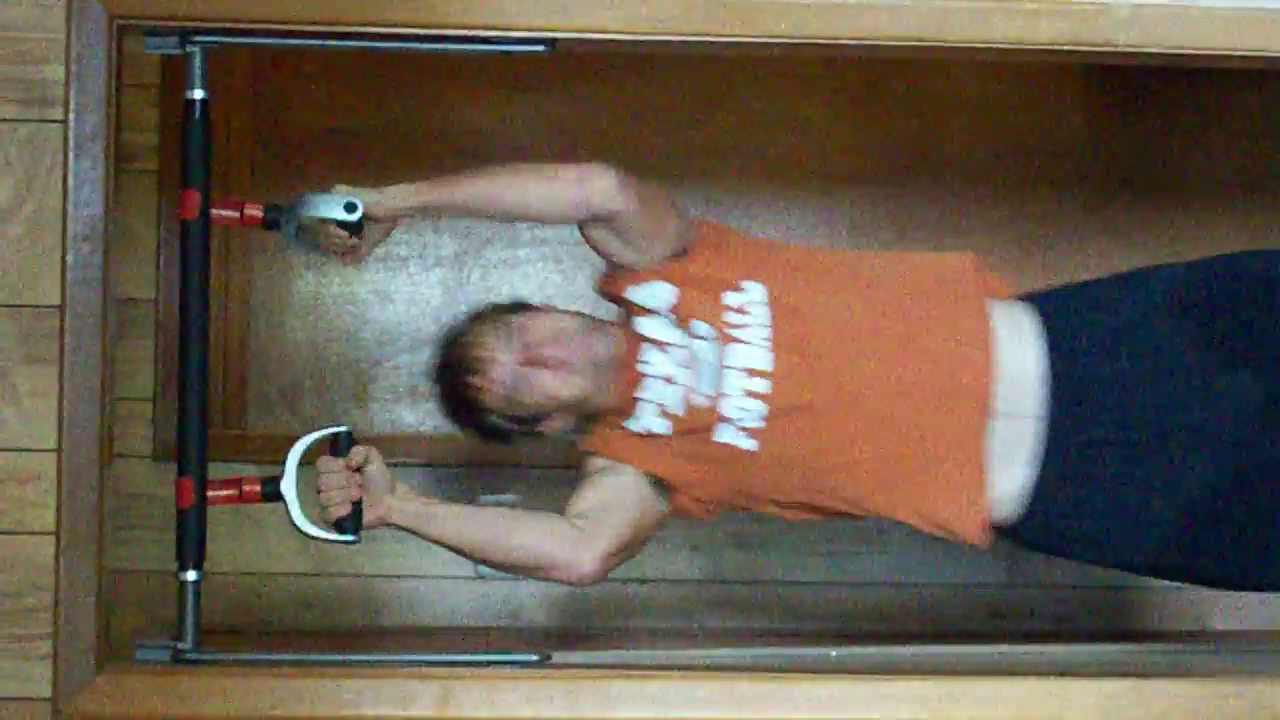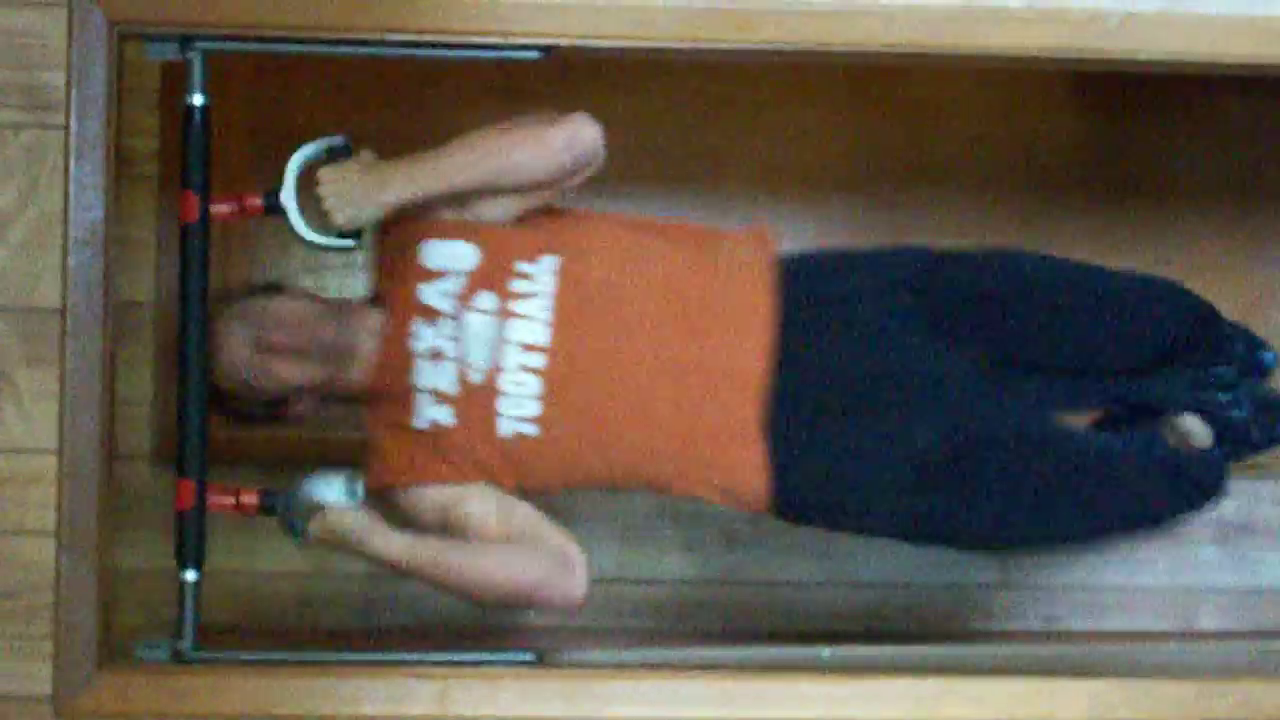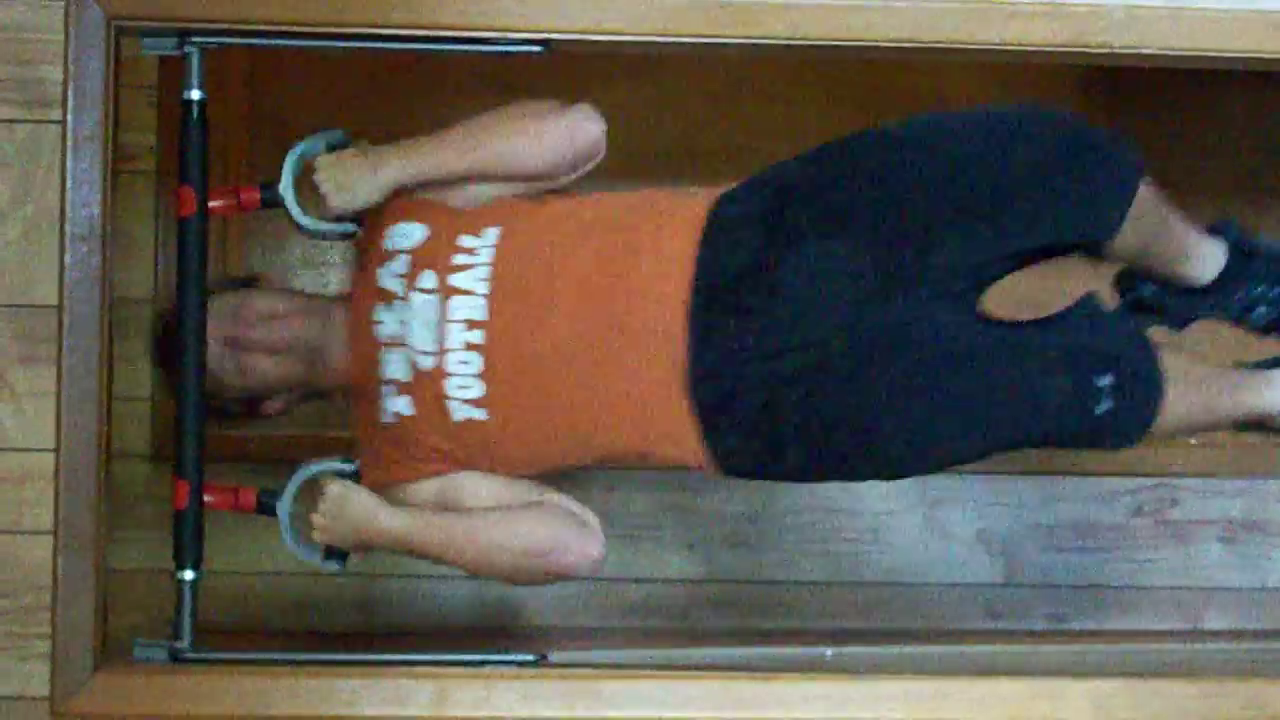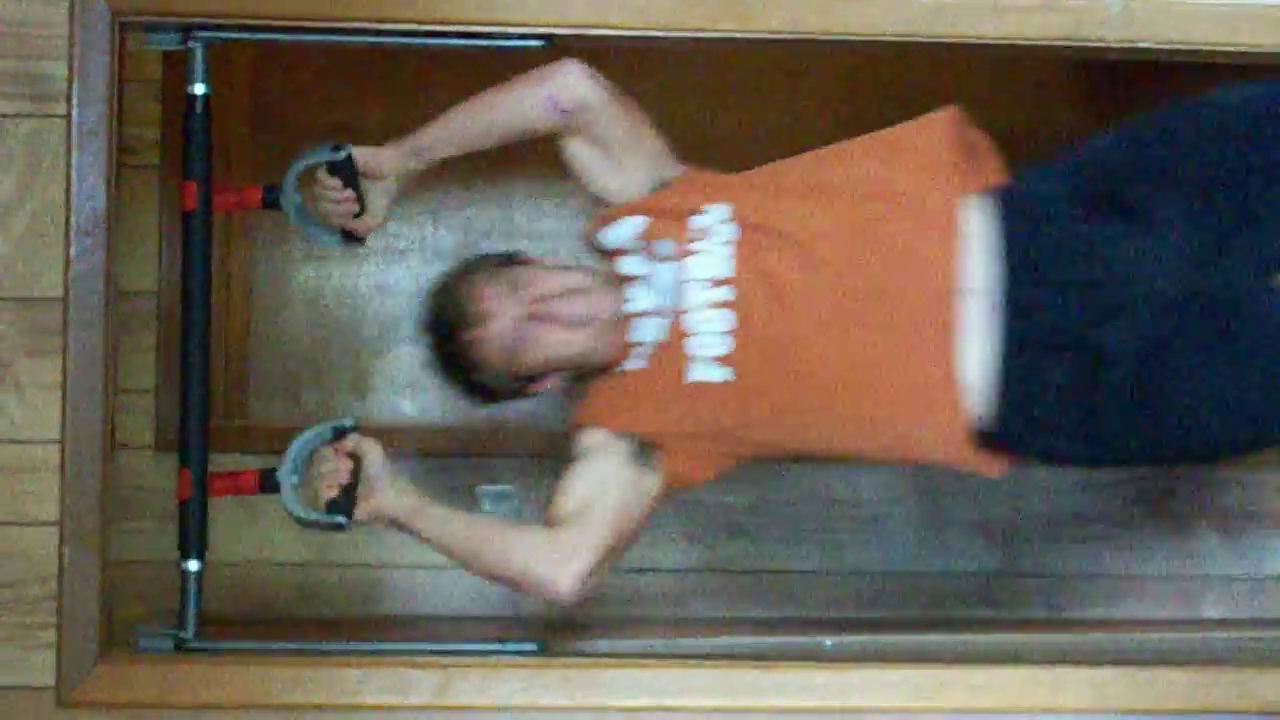
dt=0.4s
person 1, frame 1
left shoulder: (654, 277)
right shoulder: (637, 456)
left elbow: (600, 190)
right elbow: (579, 551)
left wrist: (399, 196)
right wrist: (395, 504)
left hip: (1046, 336)
person 1, frame 2
left shoulder: (419, 240)
right shoulder: (417, 466)
left elbow: (577, 139)
right elbow: (557, 575)
left wrist: (387, 187)
right wrist: (368, 538)
left hip: (799, 303)
right hip: (803, 456)
left knee: (1151, 319)
right knee: (1131, 484)
person 1, frame 3
left shoulder: (394, 220)
right shoulder: (402, 454)
left elbow: (574, 130)
right elbow: (574, 543)
left wrist: (387, 170)
right wrist: (380, 528)
left hip: (744, 236)
right hip: (759, 403)
left knee: (1047, 156)
right knee: (1064, 382)
person 1, frame 4
left shoulder: (634, 214)
right shoulder: (629, 426)
left elbow: (572, 87)
right elbow: (563, 567)
left wrist: (400, 157)
right wrist: (394, 502)
right hip: (1053, 385)
